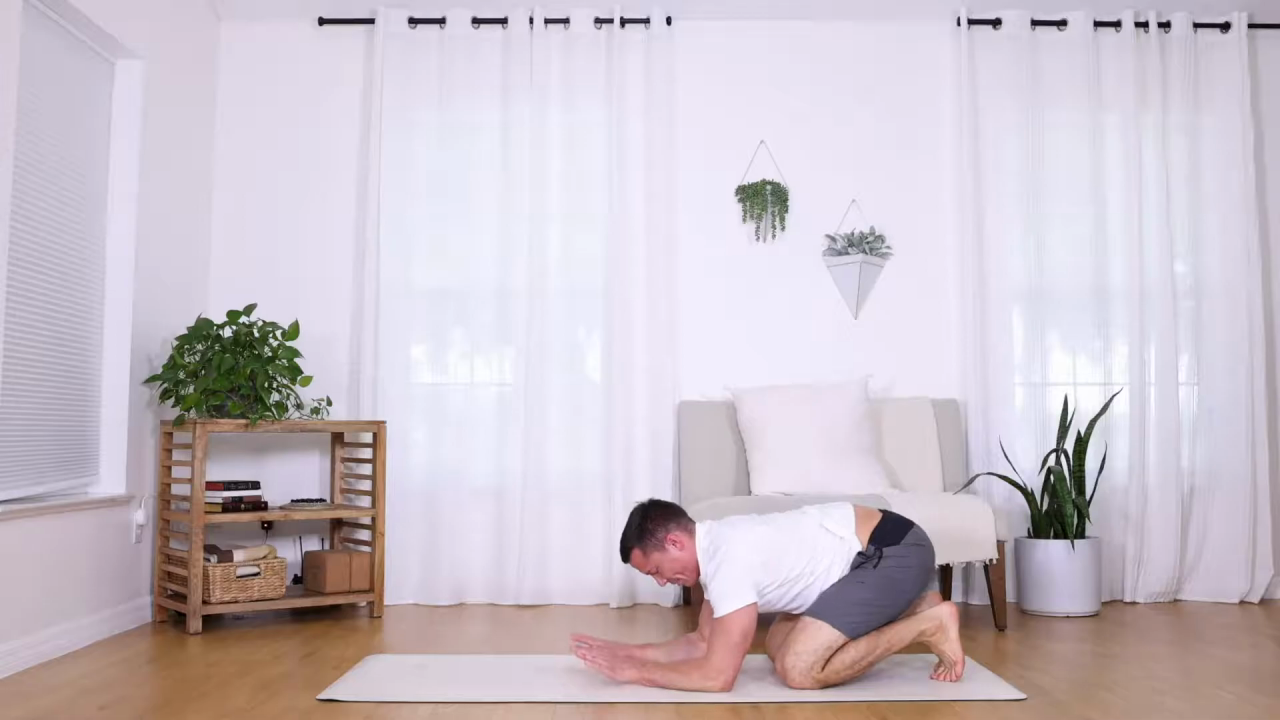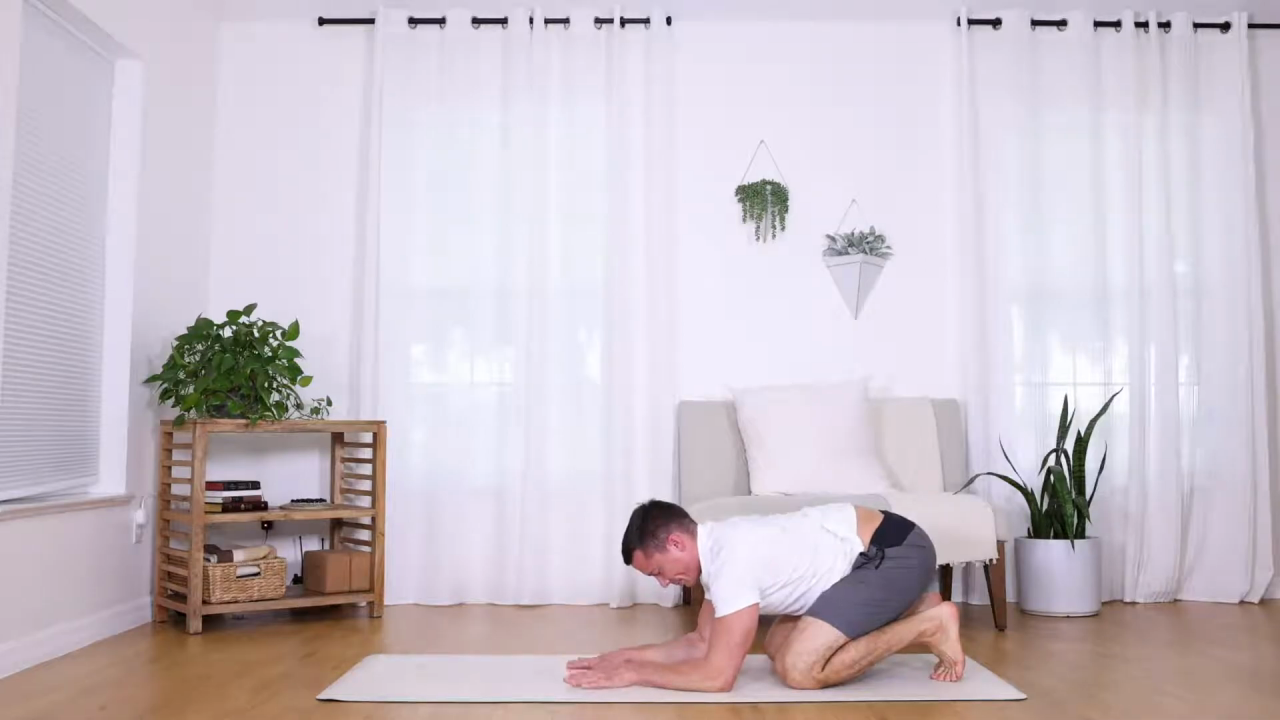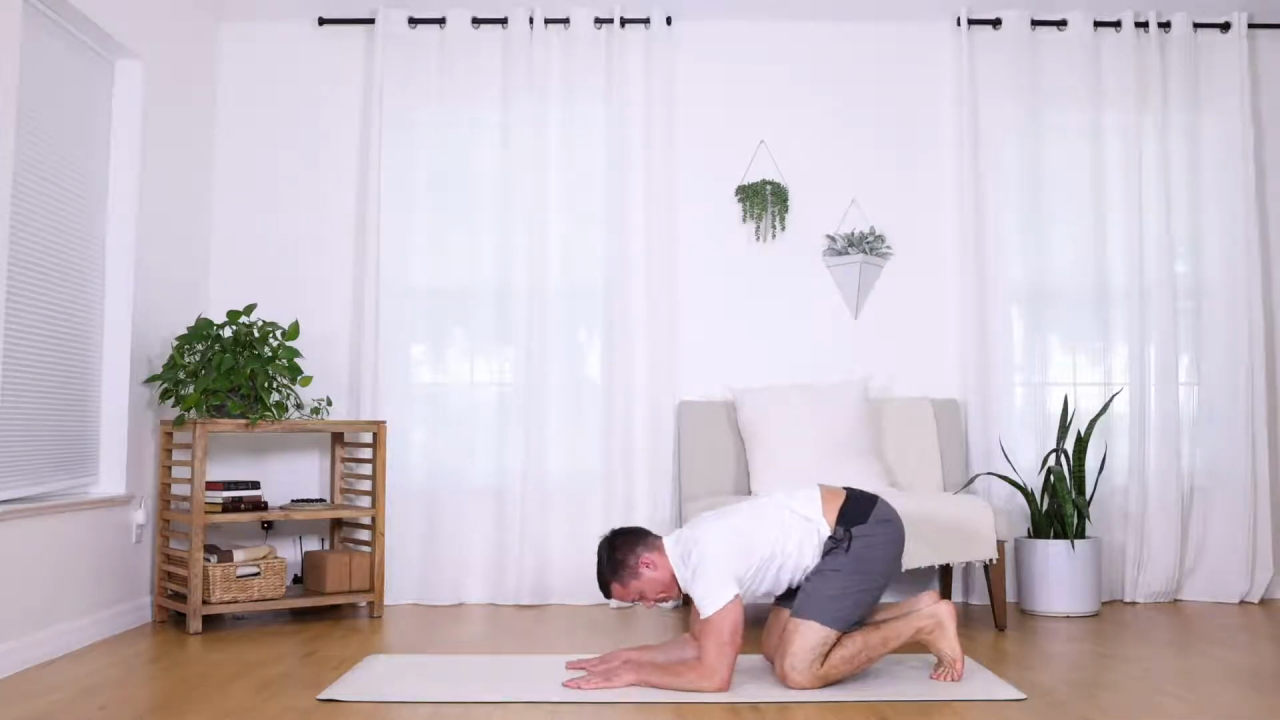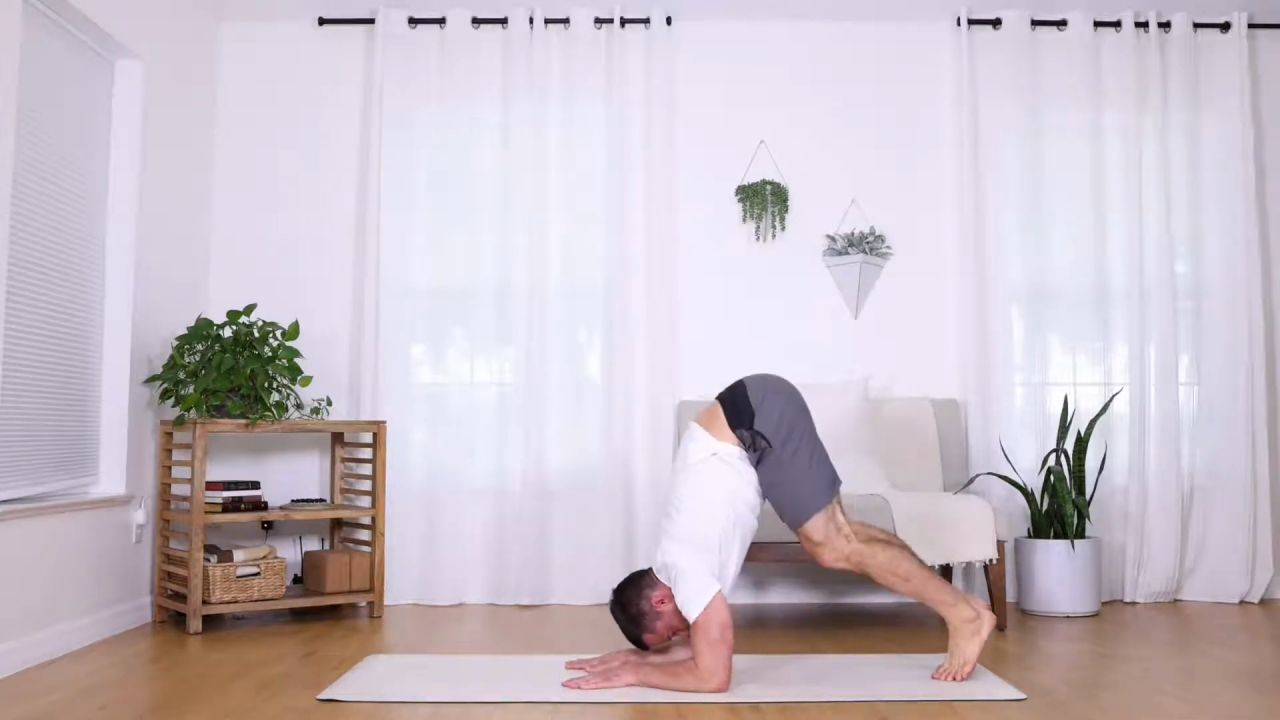
dt=1s
person 1, frame 1
left shoulder: (728, 558)
right shoulder: (716, 543)
left elbow: (717, 675)
right elbow: (703, 642)
left wrist: (636, 671)
right wrist: (627, 651)
left hip: (895, 551)
right hip: (874, 549)
left knee: (797, 668)
right knee: (777, 645)
left ankle: (928, 624)
right ankle: (913, 607)
person 1, frame 2
left shoulder: (731, 559)
right shoulder: (717, 545)
left elbow: (717, 675)
right elbow: (703, 642)
left wrist: (633, 673)
right wrist: (624, 655)
left hip: (896, 553)
right hip: (872, 550)
left knee: (799, 668)
right knee: (778, 647)
left ankle: (930, 624)
right ankle: (912, 607)
person 1, frame 3
left shoulder: (705, 560)
right shoulder: (692, 548)
left elbow: (714, 676)
right elbow: (700, 643)
left wrist: (634, 674)
right wrist: (626, 655)
left hip: (865, 532)
right hip: (846, 532)
left knee: (798, 670)
right knee: (776, 648)
left ankle: (926, 622)
right ankle: (916, 608)
person 1, frame 4
left shoulder: (685, 572)
right shoulder: (680, 565)
left elbow: (713, 676)
right elbow: (707, 643)
left wrist: (635, 673)
right wrist: (632, 656)
left hip: (758, 414)
right hip: (755, 415)
left knee: (833, 547)
right knee: (836, 538)
left ankle: (964, 616)
right ankle: (963, 604)
